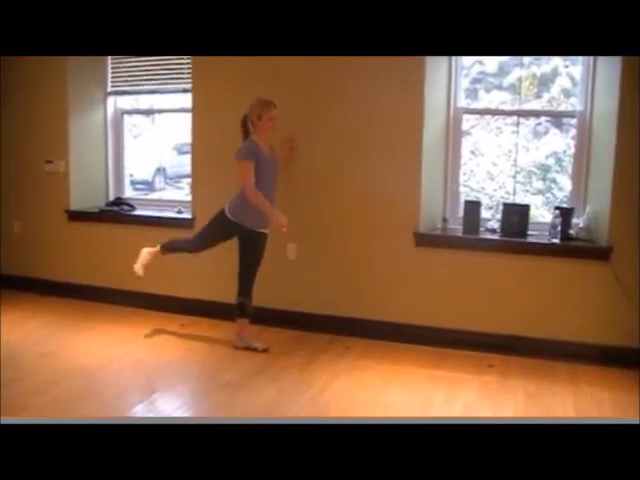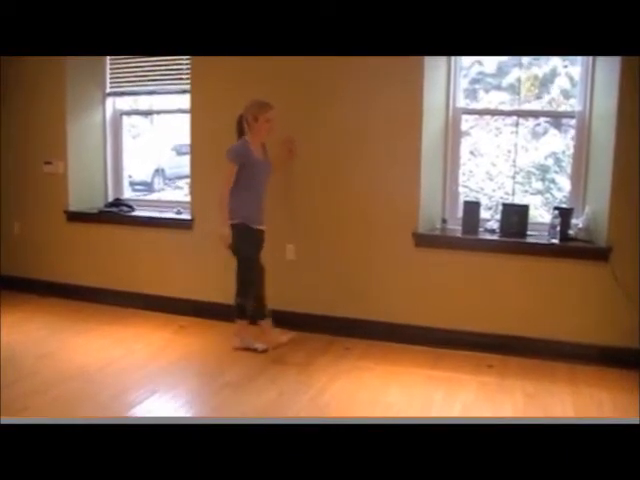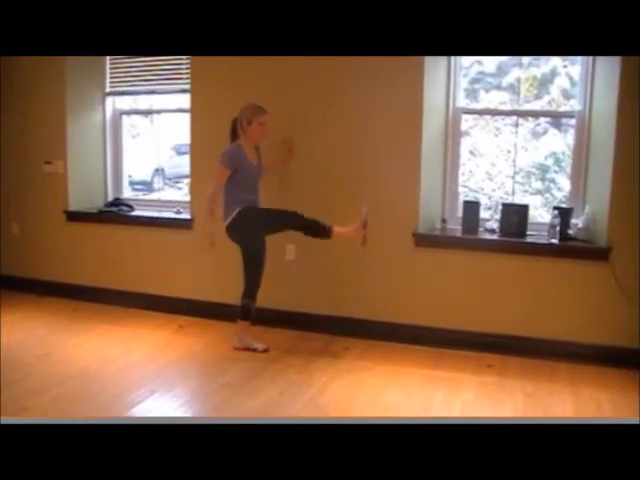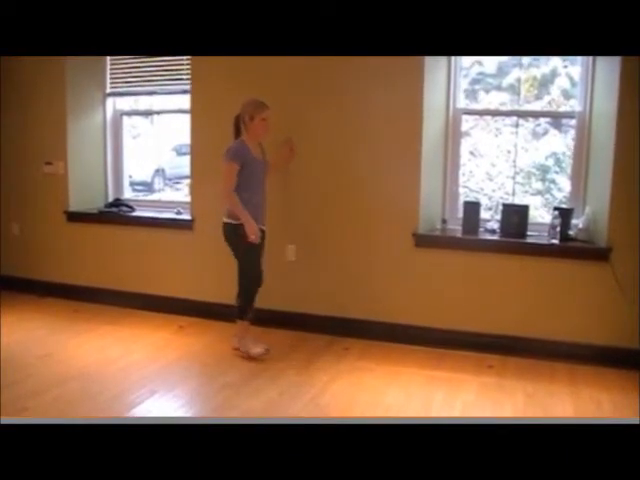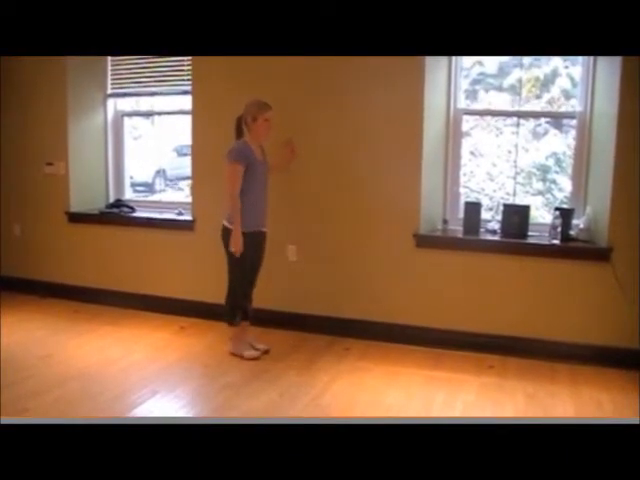
dt=0.4s
person 1, frame 1
left shoulder: (270, 148)
right shoulder: (248, 149)
right elbow: (248, 188)
left wrist: (284, 157)
right wrist: (273, 213)
left hip: (258, 226)
right hip: (234, 217)
left knee: (247, 280)
right knee: (194, 244)
left ankle: (242, 334)
right ankle: (151, 252)
person 1, frame 2
left shoulder: (262, 148)
right shoulder: (238, 149)
right elbow: (226, 189)
left wrist: (283, 158)
right wrist: (225, 224)
left hip: (253, 225)
right hip: (236, 224)
left knee: (248, 278)
right knee: (255, 272)
left ankle: (242, 336)
right ankle: (268, 331)
person 1, frame 3
left shoulder: (256, 151)
right shoulder: (231, 154)
right elbow: (216, 191)
left wrist: (282, 158)
right wrist: (211, 226)
left hip: (253, 223)
right hip: (240, 220)
left knee: (253, 281)
right knee: (293, 219)
left ankle: (242, 336)
right ankle: (348, 231)
person 1, frame 4
left shoulder: (259, 149)
right shoulder: (237, 150)
right elbow: (228, 192)
left wrist: (282, 158)
right wrist: (247, 221)
left hip: (255, 225)
right hip: (238, 226)
left knee: (248, 278)
right knee: (253, 277)
left ankle: (242, 335)
right ankle: (245, 337)
person 1, frame 5
left shoulder: (259, 150)
right shoulder: (239, 151)
right elbow: (233, 195)
left wrist: (282, 159)
right wrist: (236, 232)
left hip: (257, 229)
right hip: (239, 230)
left knee: (249, 284)
right knee: (238, 284)
left ankle: (245, 336)
right ankle: (236, 341)
